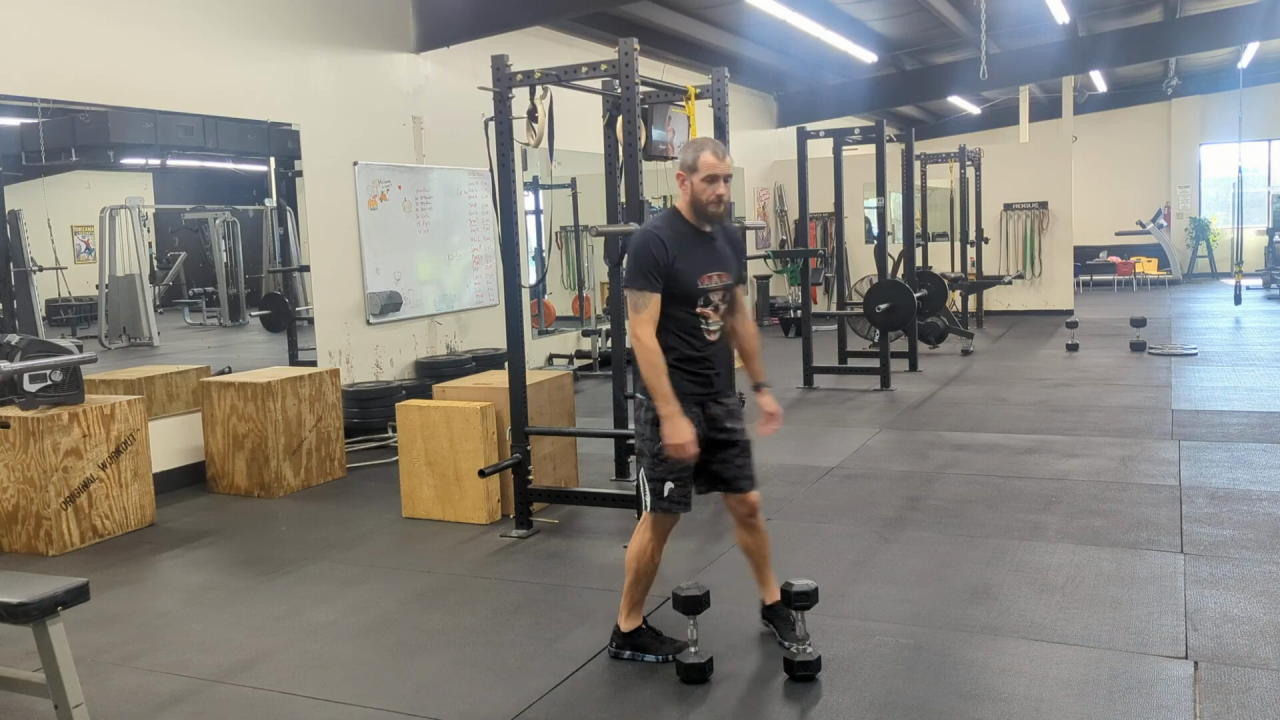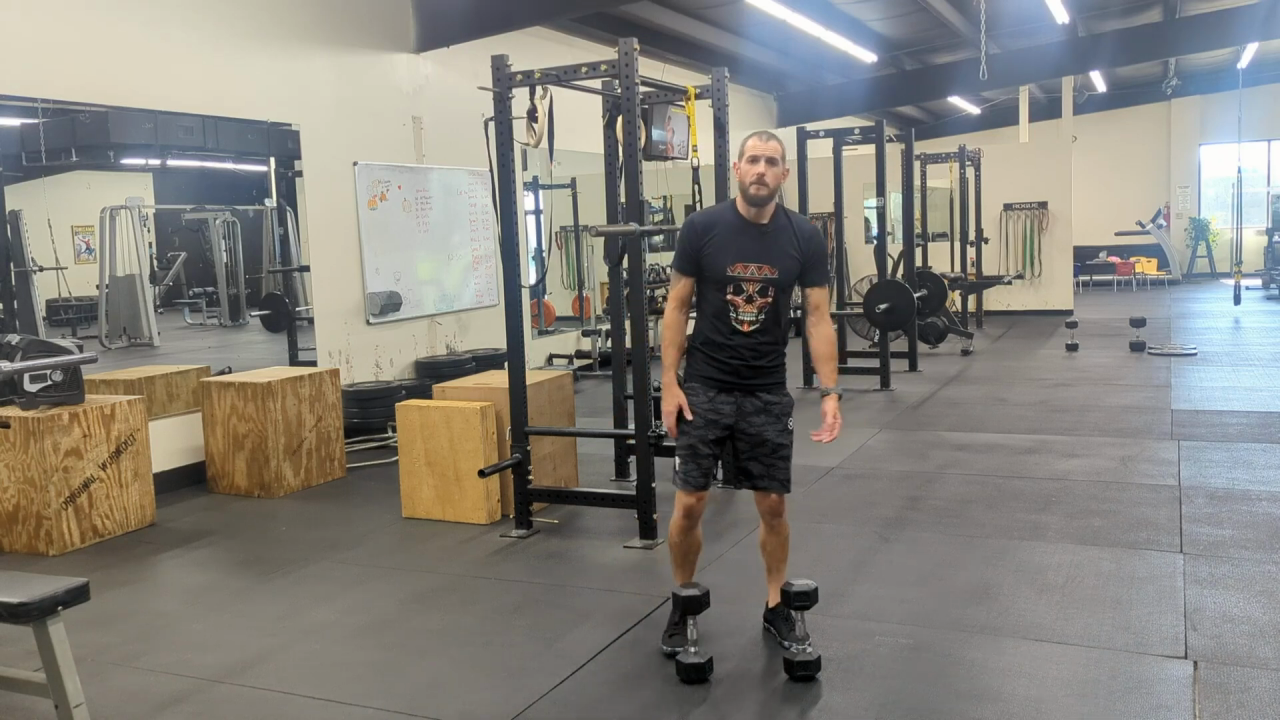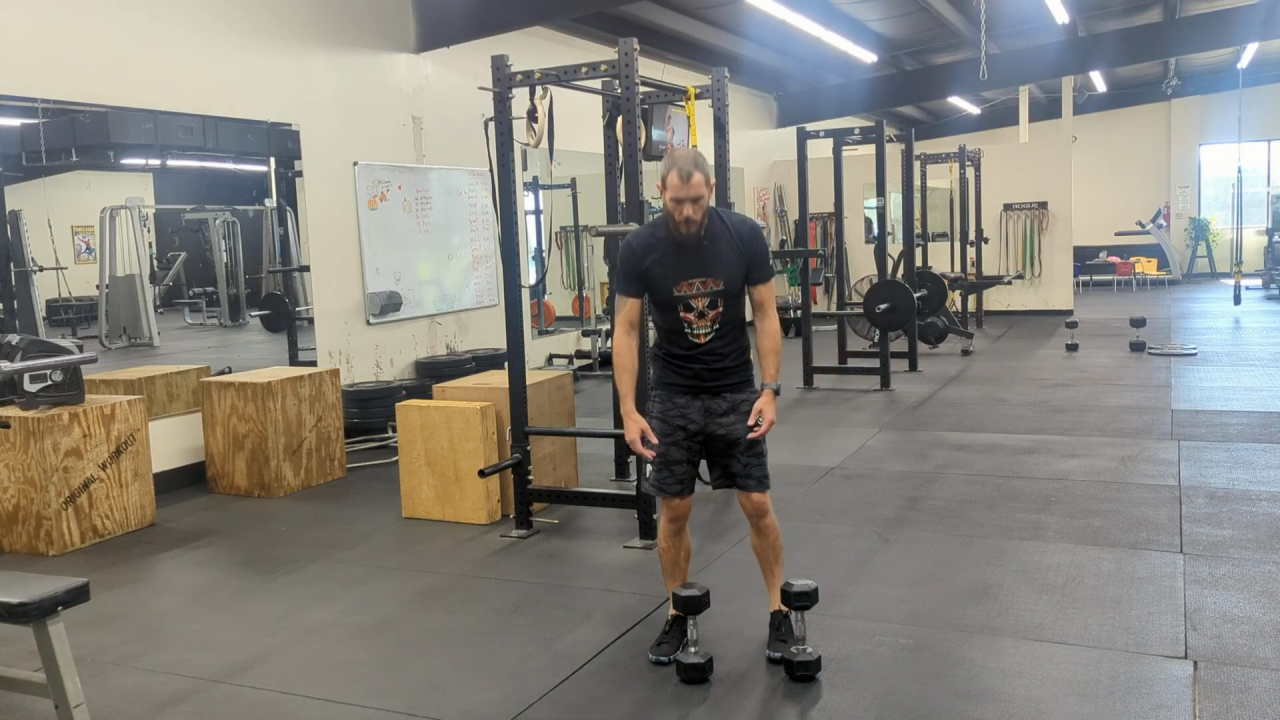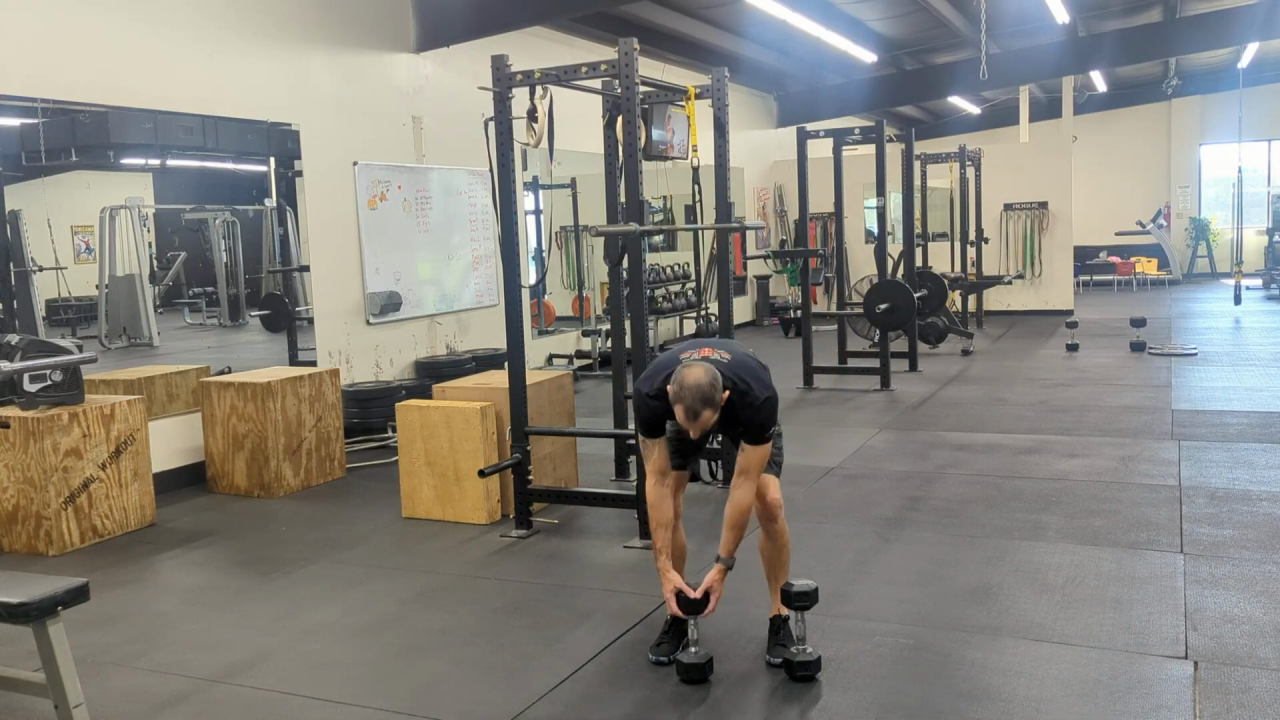
dt=0.7s
person 1, frame 1
left shoulder: (727, 237)
right shoulder: (653, 240)
left elbow: (739, 318)
right elbow: (643, 335)
left wrist: (761, 388)
right wrist: (670, 416)
left hip: (716, 399)
right hip: (672, 404)
left knee: (747, 505)
right knee: (661, 518)
left ankle: (770, 603)
right ankle: (628, 630)
person 1, frame 2
left shoulder: (804, 237)
right shoulder: (702, 227)
left elbow: (818, 318)
right elbow: (677, 307)
left wrist: (830, 393)
right wrist: (669, 383)
left hip: (767, 393)
right hip: (705, 389)
left knee: (772, 504)
right knee: (689, 503)
left ankle: (775, 606)
right ankle: (683, 608)
person 1, frame 3
left shoulder: (744, 235)
right shoulder: (640, 247)
left elbow: (765, 314)
right elbow: (627, 329)
left wrist: (769, 389)
right wrist: (628, 408)
left hip: (735, 392)
right hip: (672, 396)
left knee: (757, 505)
right knee: (674, 511)
left ankle: (778, 611)
right ankle: (678, 615)
person 1, frame 4
left shoulder: (757, 395)
right shoulder: (650, 392)
left elbow: (743, 485)
right elbow: (658, 482)
left wrist: (722, 567)
right wrist: (665, 570)
left hip: (745, 417)
right hip: (682, 409)
left knee: (769, 502)
right knee: (667, 503)
left ankle: (779, 617)
right ankle: (677, 617)
